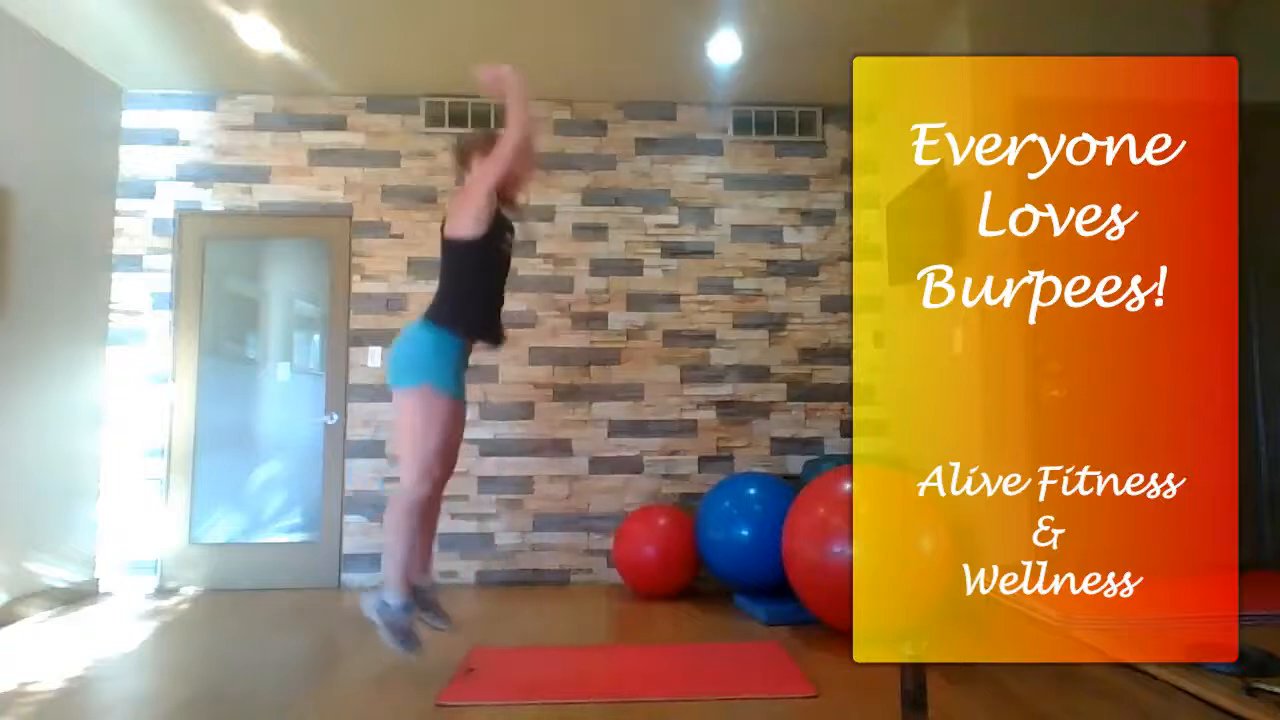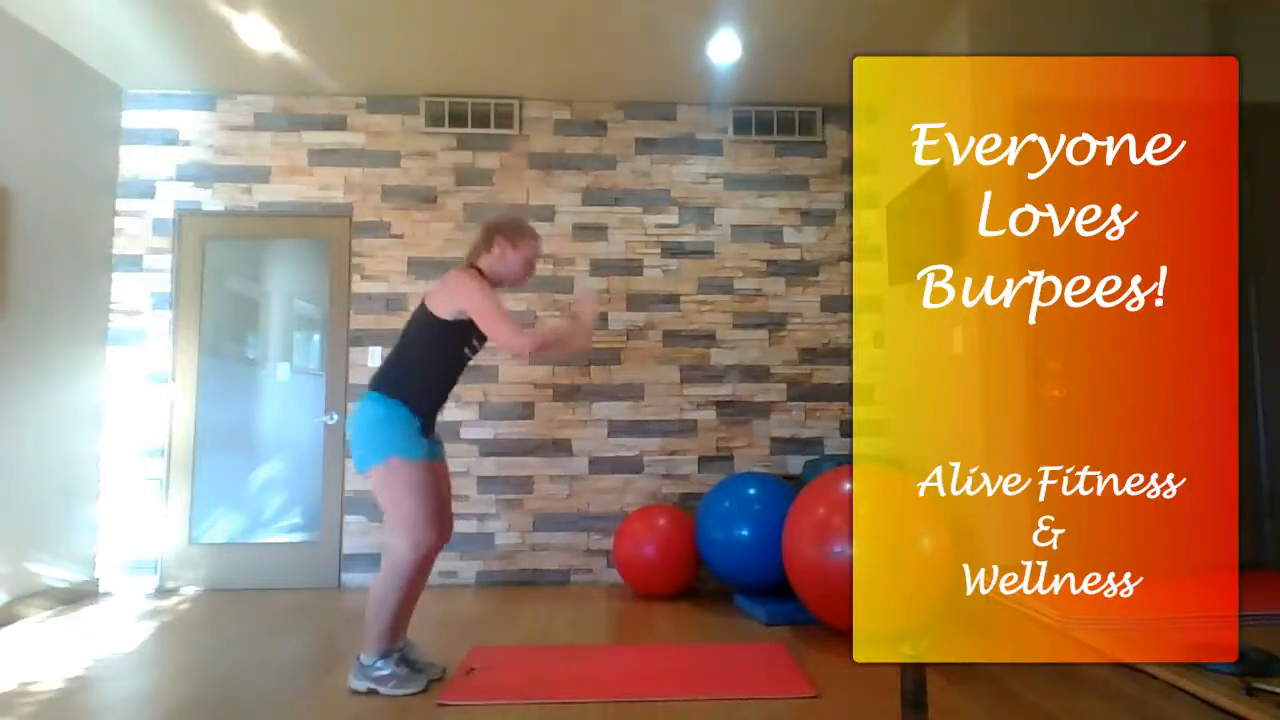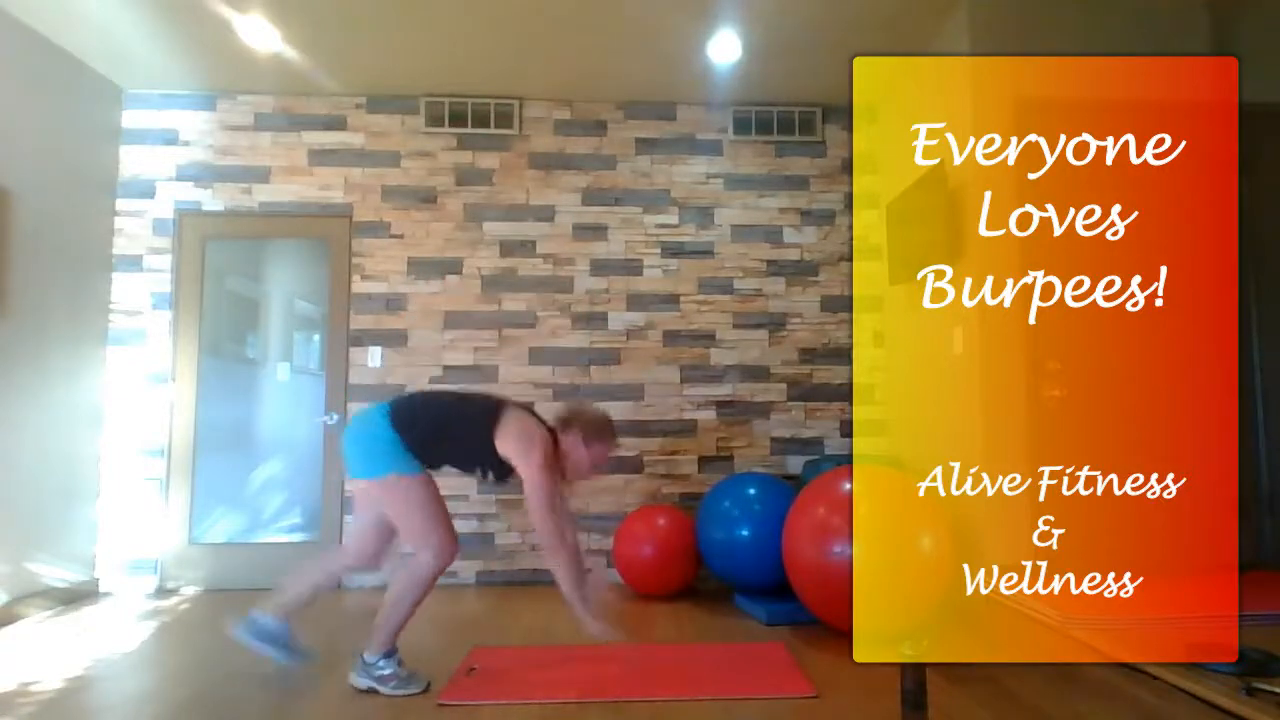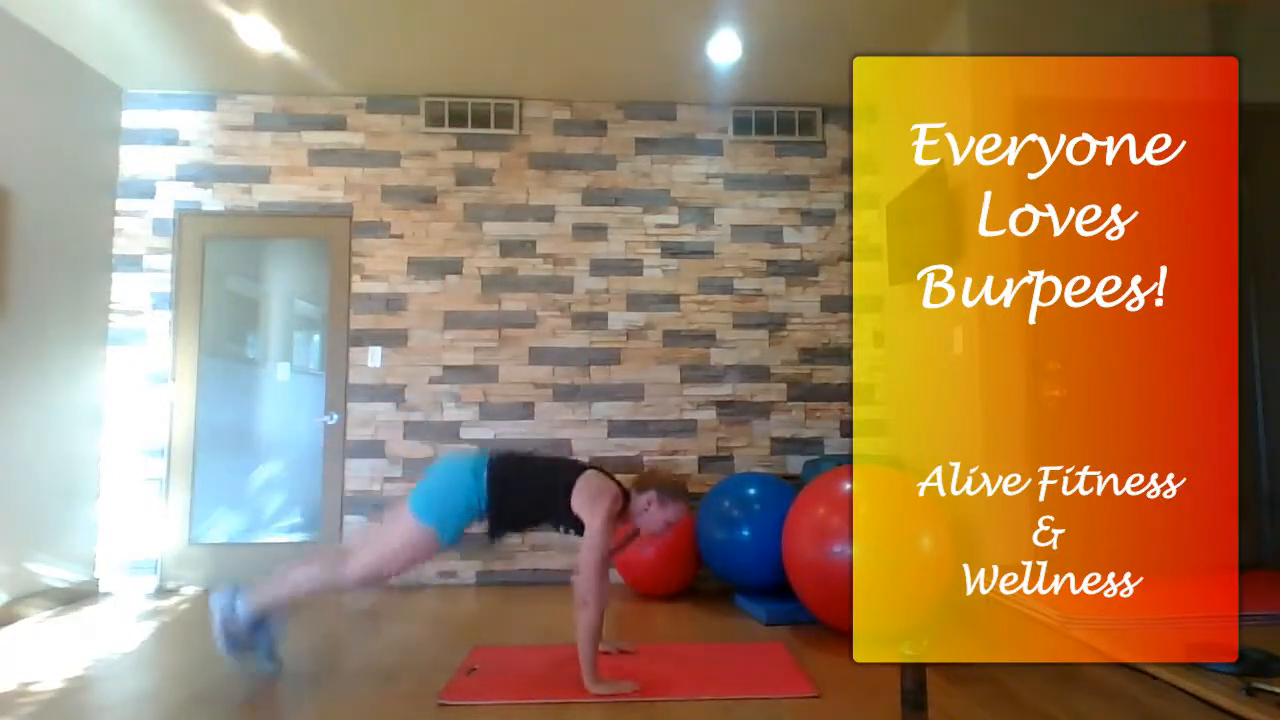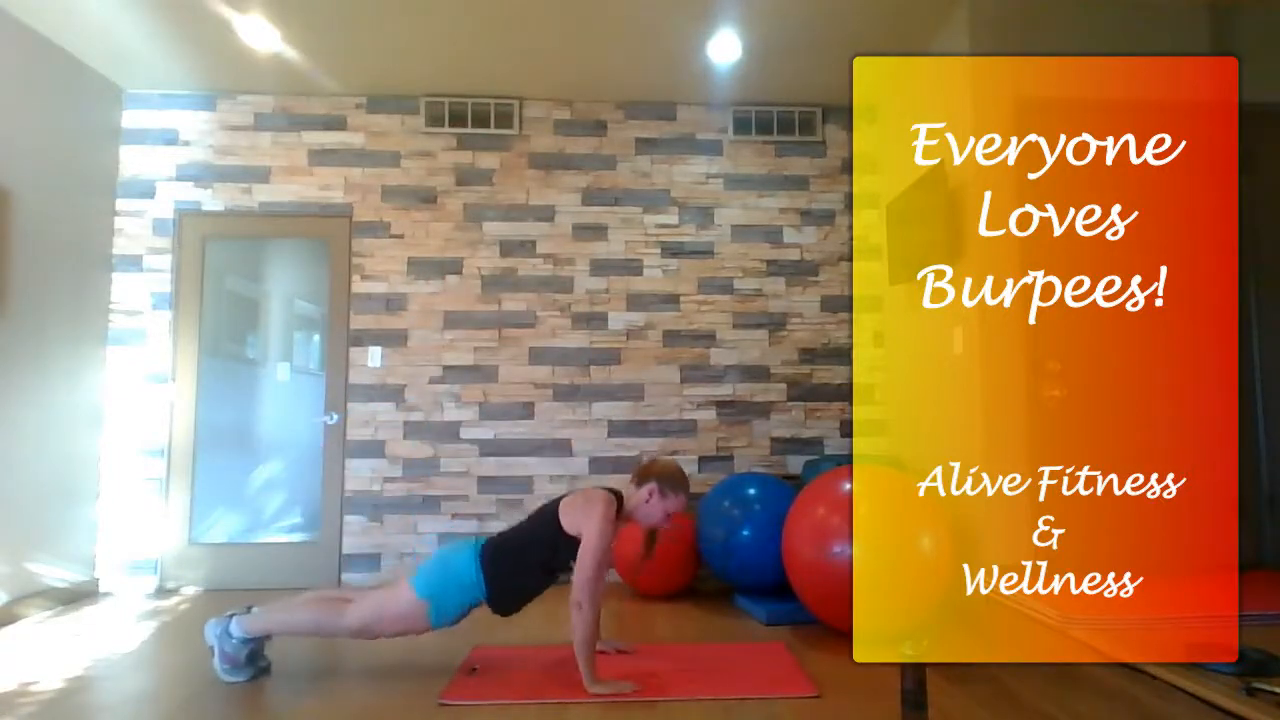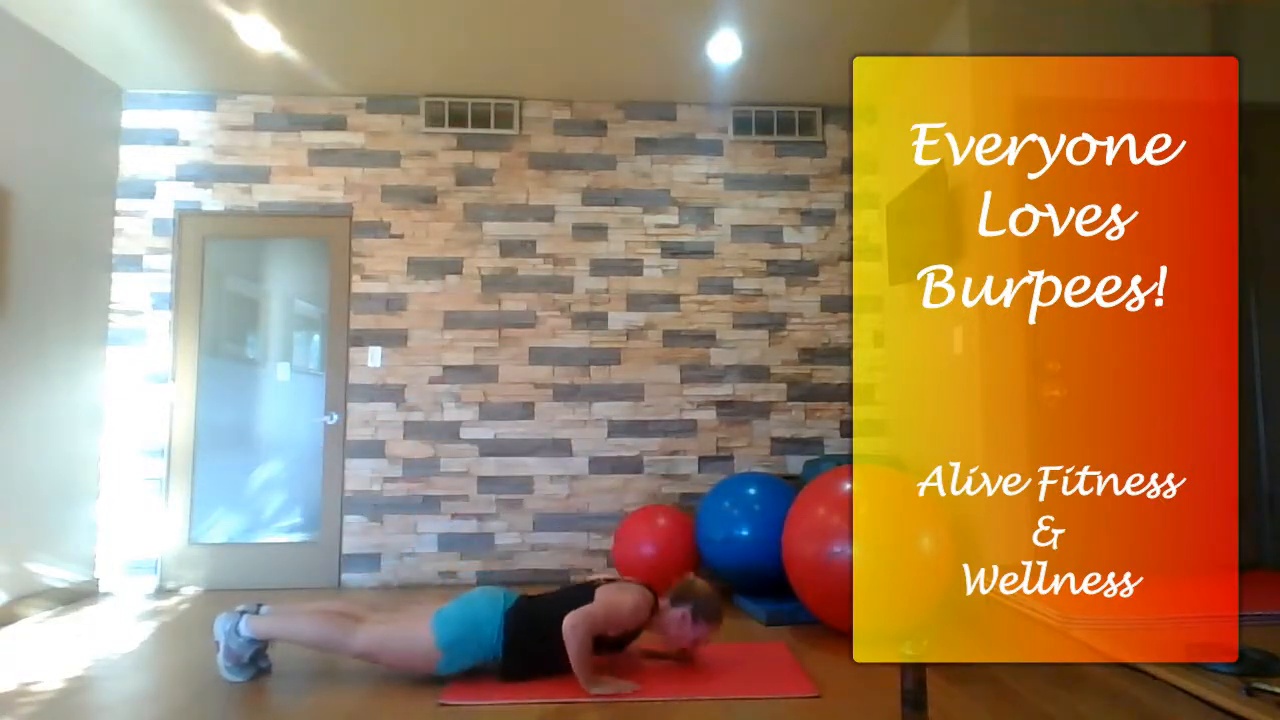
dt=0.5s
person 1, frame 1
left shoulder: (486, 206)
right shoulder: (475, 203)
left elbow: (523, 160)
right elbow: (518, 142)
left wrist: (510, 96)
right wrist: (513, 90)
left hip: (446, 352)
right hip: (432, 349)
left knee: (435, 477)
right knee: (421, 478)
left ankle: (415, 583)
right ankle: (391, 596)
person 1, frame 2
left shoulder: (473, 291)
right shoulder: (465, 285)
left elbow: (522, 342)
right elbow: (524, 345)
left wrist: (570, 328)
right wrist: (578, 322)
left hip: (414, 422)
right hip: (387, 417)
left knee: (435, 533)
right knee: (413, 540)
left ankle: (392, 646)
right ankle: (369, 663)
person 1, frame 3
left shoulder: (546, 445)
right shoulder: (536, 448)
left elbow: (563, 525)
right elbow: (550, 541)
left wrist: (586, 584)
right wrist: (588, 614)
left hip: (385, 433)
right hip: (385, 437)
left knee: (360, 554)
right knee: (437, 551)
left ankle: (265, 620)
right ankle: (375, 662)
person 1, frame 4
left shoulder: (613, 503)
right shoulder: (607, 504)
left elbow: (590, 579)
right elbow: (588, 595)
left wrist: (597, 640)
right wrist: (592, 679)
left hip: (467, 480)
right hip: (463, 486)
left knee: (361, 554)
right knee: (361, 571)
left ankle: (251, 602)
right ankle: (240, 606)
person 1, frame 5
left shoulder: (605, 508)
right shoulder: (602, 513)
left elbow: (587, 586)
right elbow: (583, 599)
left wrist: (593, 641)
right wrist: (591, 679)
left hip: (471, 566)
right hip: (467, 575)
left knee: (359, 603)
right knee: (353, 621)
left ankle: (248, 620)
right ankle: (238, 629)
person 1, frame 6
left shoulder: (634, 595)
right shoulder: (636, 608)
right elbow: (573, 623)
left wrist: (613, 647)
right wrist: (591, 681)
left hip: (499, 610)
right hip: (489, 630)
left knee: (373, 620)
right knee: (359, 641)
left ankle: (258, 617)
right ankle: (245, 628)
